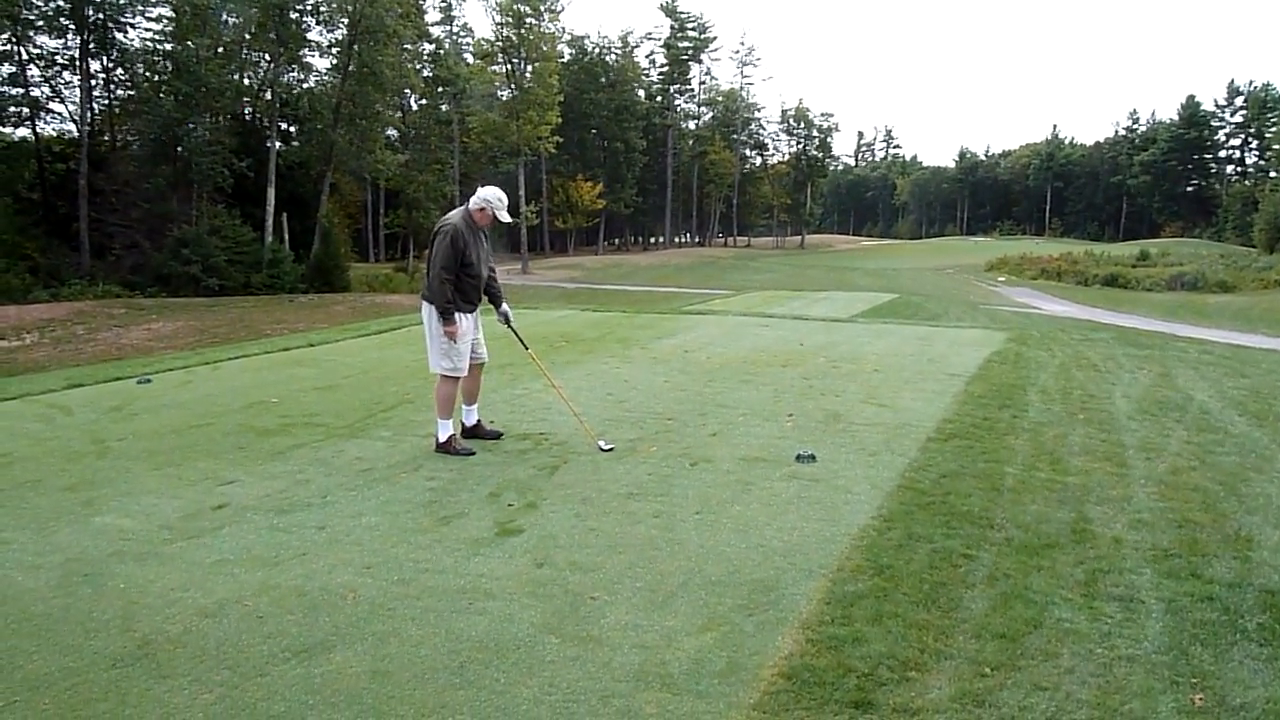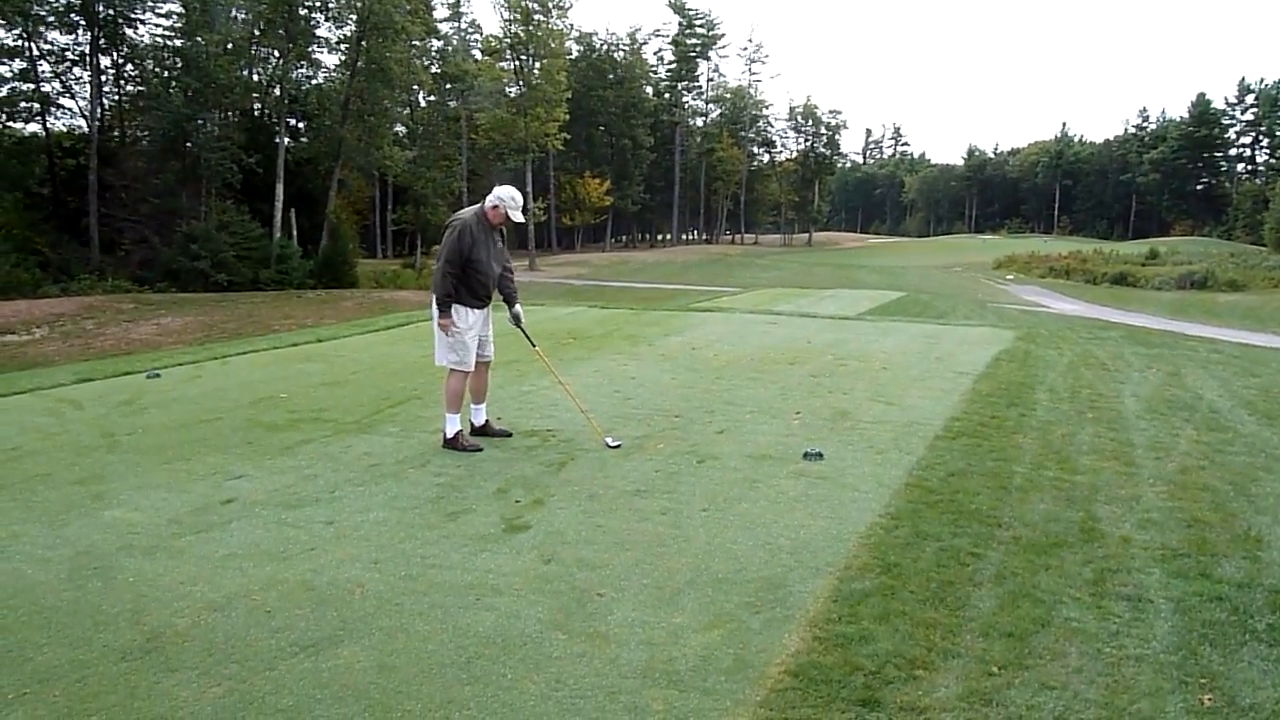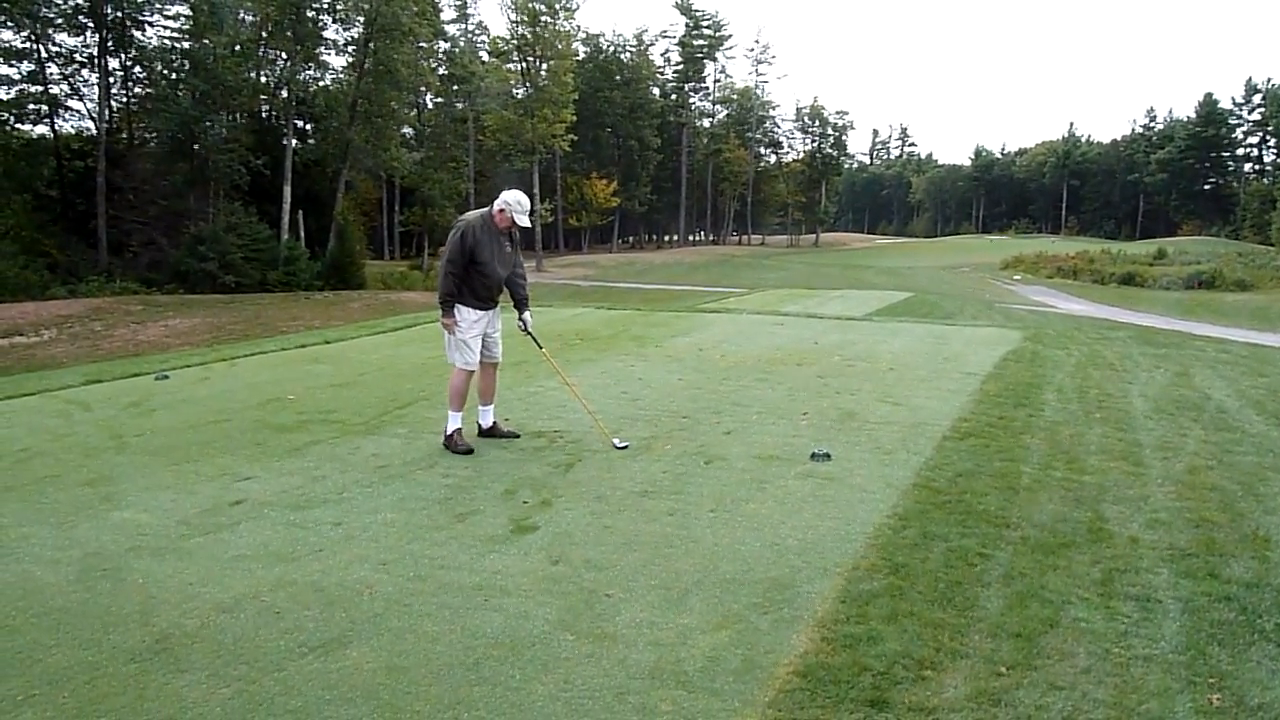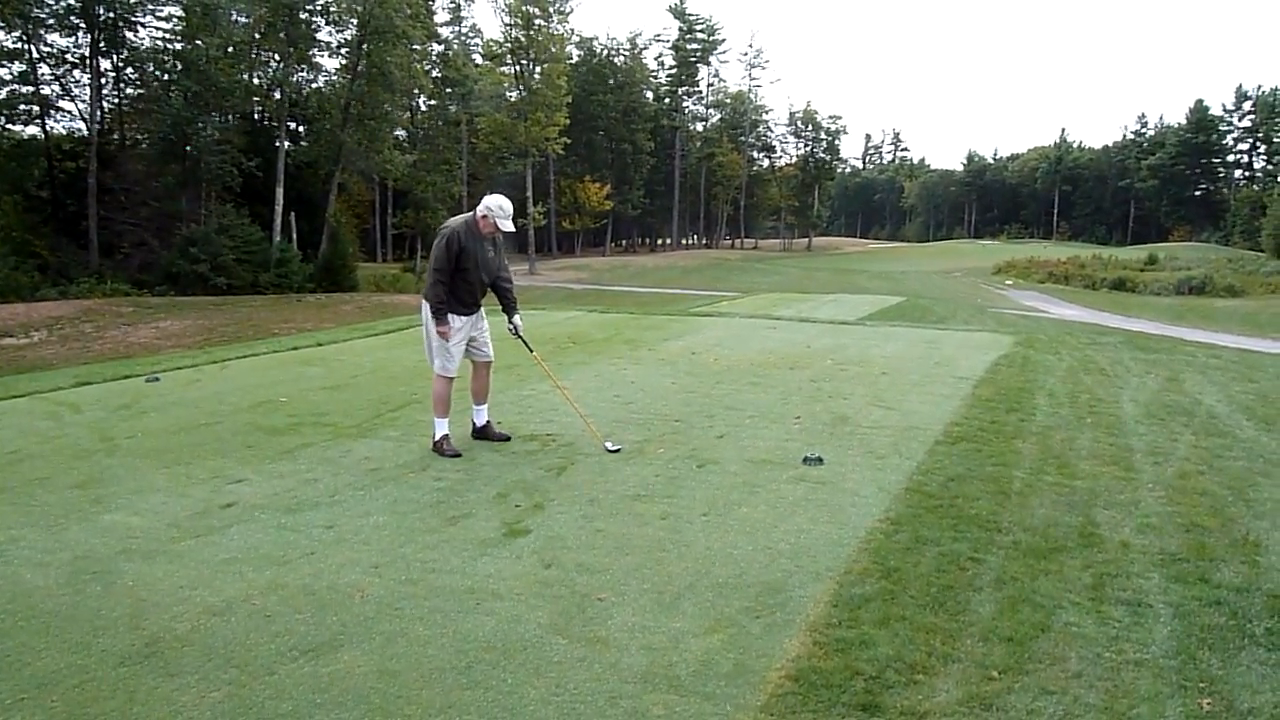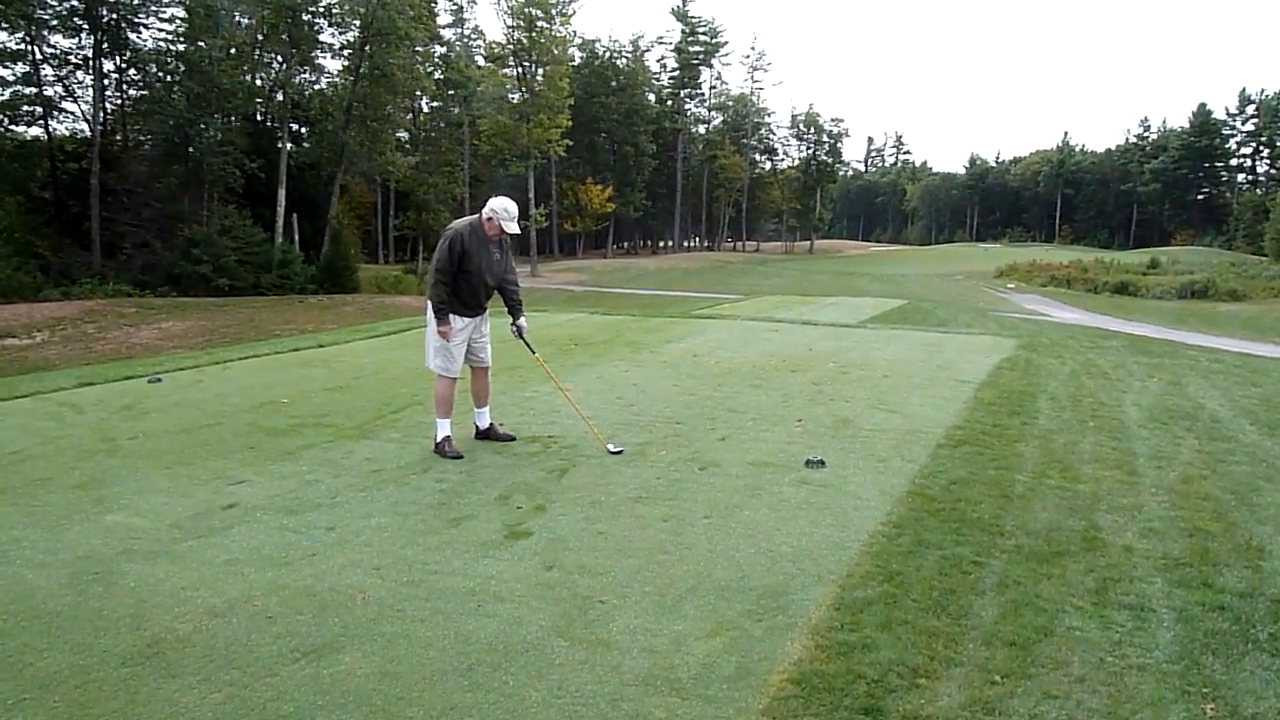
dt=0.3s
person 1, frame 1
left shoulder: (479, 229)
right shoulder: (452, 228)
left elbow: (487, 269)
right elbow: (440, 277)
left wrist: (499, 301)
right wrist: (447, 318)
left hip: (469, 309)
right hip: (448, 312)
left knee: (476, 363)
right knee: (452, 372)
left ankle: (470, 422)
right ankle: (445, 436)
person 1, frame 2
left shoulder: (497, 229)
right shoulder: (463, 224)
left elbow: (504, 268)
right elbow: (446, 270)
left wrist: (513, 301)
right wrist: (444, 311)
left hip: (481, 306)
right hip: (458, 307)
left knee: (482, 363)
right knee: (460, 367)
left ankle: (479, 421)
right ankle: (452, 432)
person 1, frame 3
left shoulder: (510, 233)
right shoulder: (468, 227)
left elbow: (516, 272)
right elbow: (449, 270)
left wrist: (523, 307)
right wrist: (447, 310)
left hip: (490, 308)
right hip: (464, 308)
left knee: (491, 364)
right knee: (465, 367)
left ankle: (487, 423)
right ankle: (453, 429)
person 1, frame 4
left shoulder: (493, 237)
right shoulder: (453, 233)
left elbow: (501, 276)
right elbow: (436, 277)
left wrist: (512, 311)
right wrist: (440, 318)
left hip: (474, 311)
right hip: (449, 313)
left knee: (484, 363)
right knee: (446, 372)
left ankle: (481, 423)
right ankle: (441, 435)
person 1, frame 5
left shoulder: (501, 239)
right shoulder: (457, 234)
left elbow: (508, 278)
right elbow: (438, 278)
left wrist: (517, 313)
right wrist: (442, 318)
left hip: (478, 313)
right hip: (451, 314)
left knee: (481, 368)
right knee: (447, 373)
left ankle: (483, 425)
right ankle: (442, 437)
